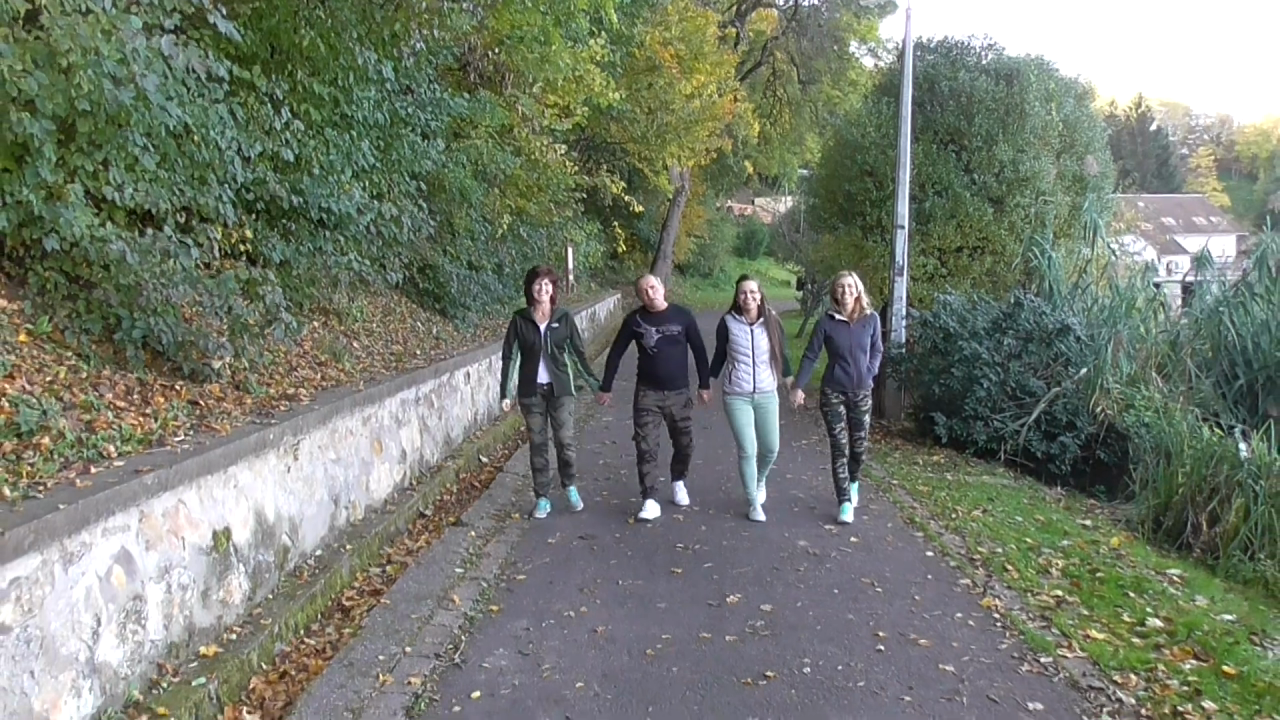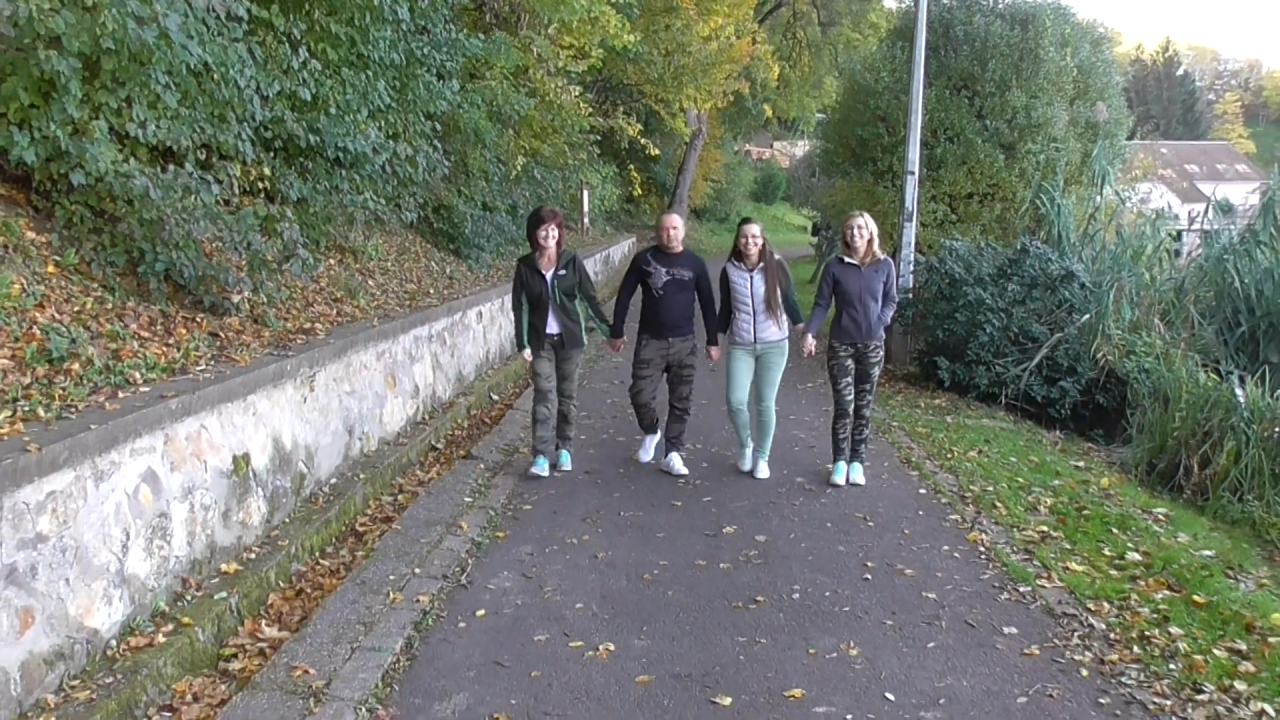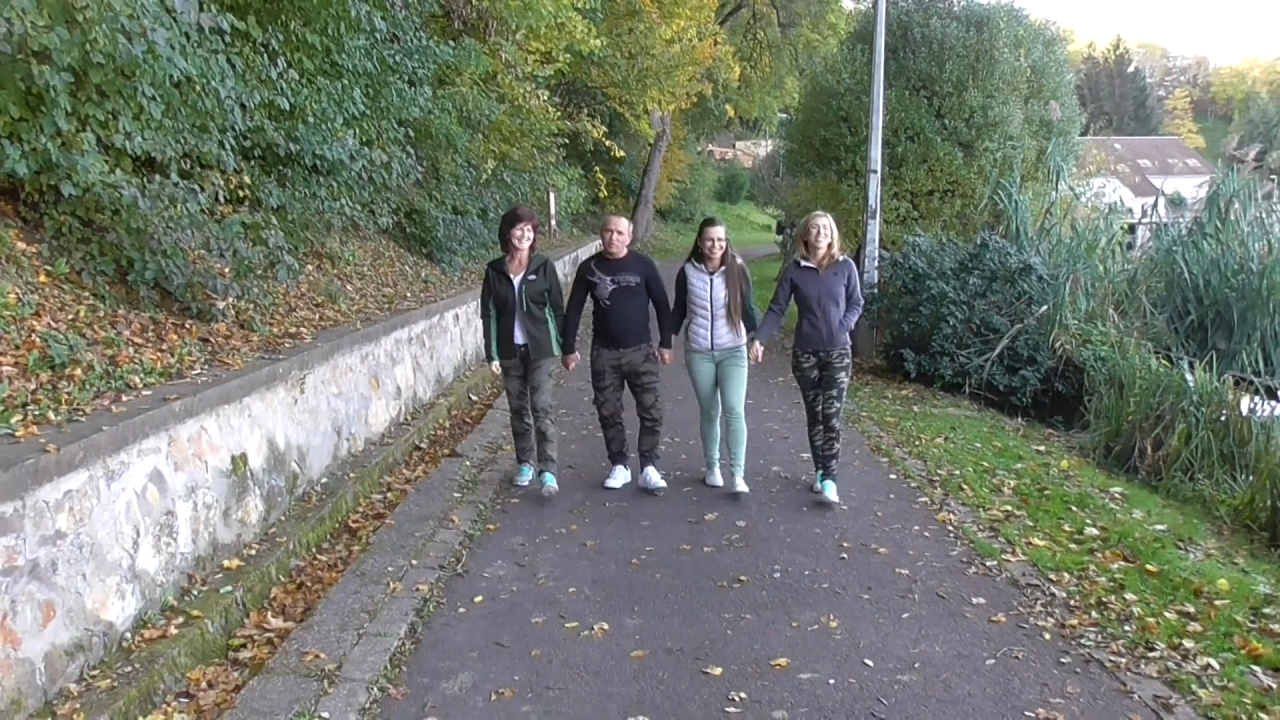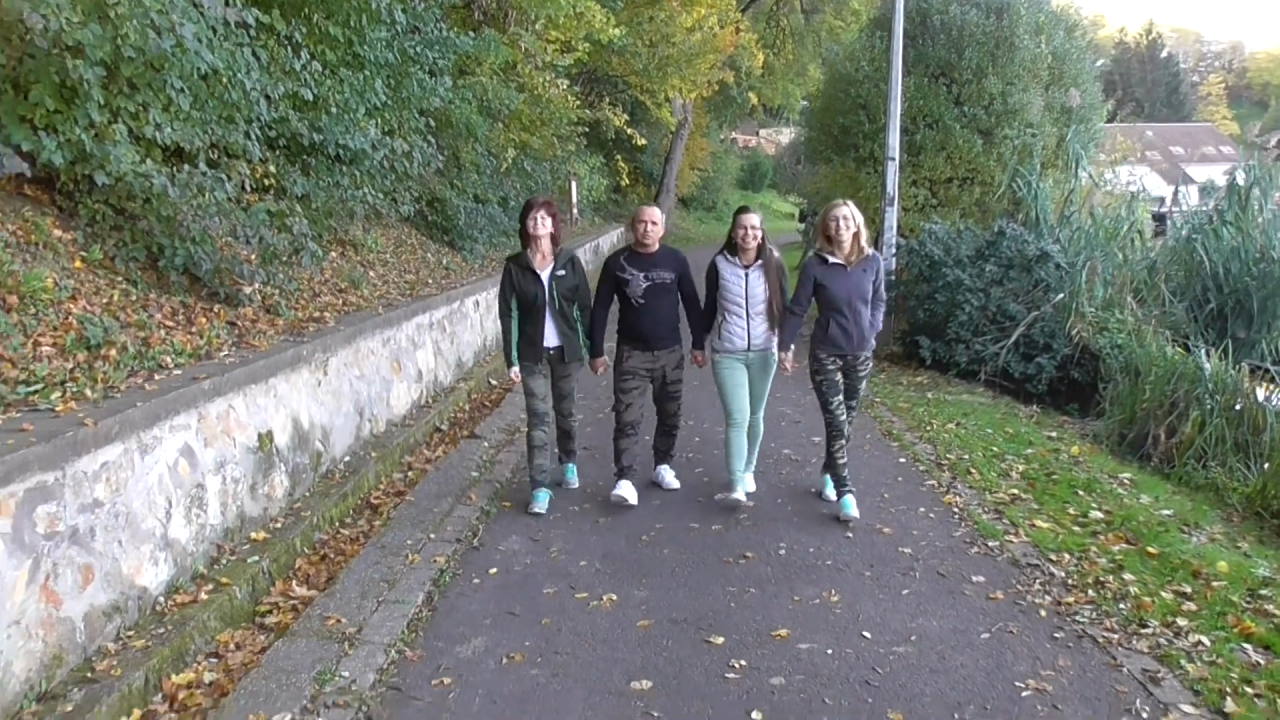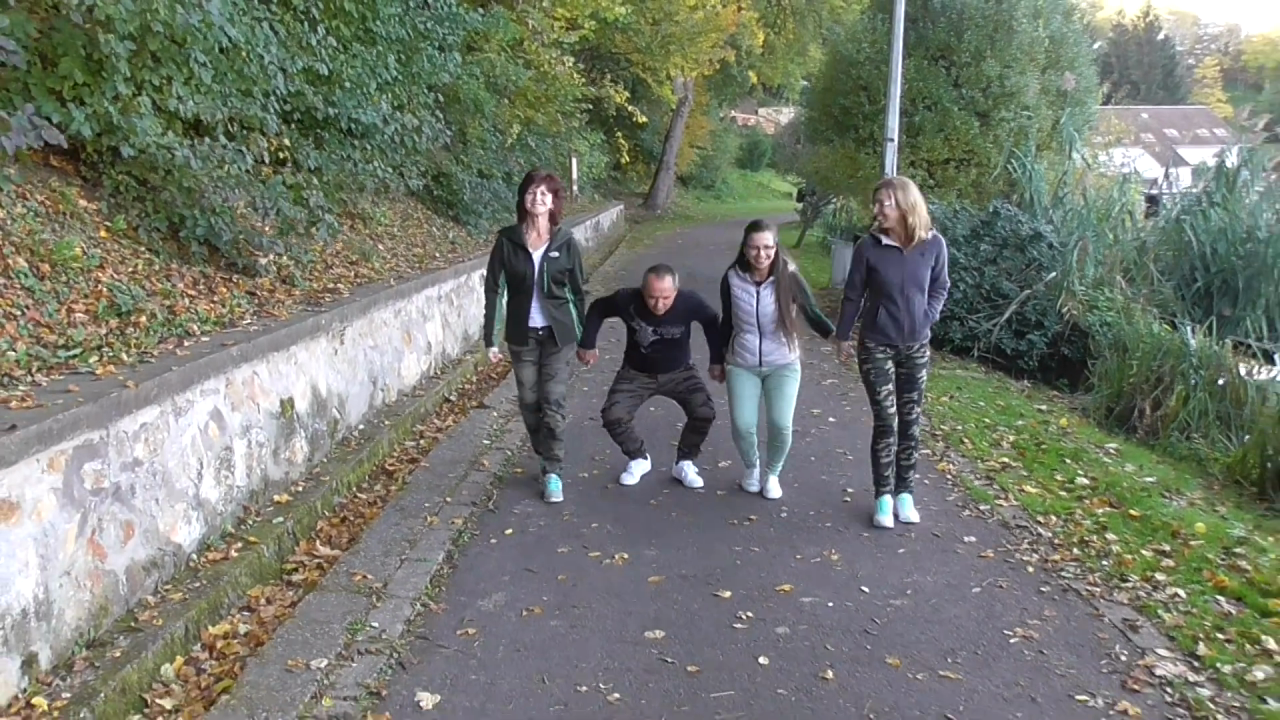
dt=1s
person 1, frame 1
left shoulder: (871, 319)
right shoulder: (826, 322)
left elbow: (877, 351)
right elbow: (810, 355)
left wrist: (869, 373)
right wrist: (798, 386)
left hip: (862, 392)
right hip: (833, 392)
left knee: (859, 446)
right knee: (839, 447)
left ankle: (852, 483)
right ankle: (845, 502)
person 1, frame 2
left shoulder: (884, 265)
right shoulder: (835, 266)
left elbow: (891, 300)
right elbow: (822, 304)
left wrist: (880, 322)
right wrist: (809, 333)
left hip: (872, 345)
right hip: (841, 344)
left knee: (863, 406)
right knee: (844, 404)
left ankle: (856, 461)
right ankle: (839, 462)
person 1, frame 3
left shoulder: (845, 266)
right shoulder: (793, 270)
left elbow: (856, 304)
right elbow: (777, 309)
left wrist: (843, 327)
right wrist: (758, 339)
left hip: (838, 351)
right hip: (805, 352)
left knee: (832, 414)
right knee: (814, 414)
left ankle: (829, 479)
right ankle: (821, 470)
person 1, frame 4
left shoulder: (872, 261)
right shoulder: (814, 266)
left elbow: (879, 301)
right elbow: (797, 309)
left wrist: (871, 330)
right wrist: (785, 346)
left hip: (861, 355)
right hip: (825, 355)
left knee: (845, 423)
right knee: (837, 425)
left ankle: (829, 473)
right ankle: (845, 493)
person 1, frame 5
left shoulder: (933, 244)
right shoulder: (868, 247)
left elbow: (940, 287)
right elbow: (853, 294)
left wrist: (927, 318)
right wrist: (843, 335)
left hip: (916, 345)
right hip: (876, 345)
left knee: (910, 421)
right knee: (886, 420)
left ankle: (903, 492)
right ankle: (883, 495)
person 2, frame 1
left shoulder: (564, 318)
right shoulder: (519, 320)
left elbow: (578, 353)
right elbow: (509, 357)
left wrist: (595, 384)
right wrist: (506, 393)
left hip: (560, 389)
right hip: (531, 391)
left knee: (565, 440)
right knee: (538, 445)
left ankle: (570, 487)
right ankle: (542, 498)
person 2, frame 2
left shoulder: (572, 261)
right shoulder: (525, 266)
left elbow: (589, 298)
right elbow: (520, 307)
left wrist: (610, 331)
right wrist: (522, 343)
left hip: (570, 338)
right hip: (540, 340)
left knee: (567, 395)
right knee: (543, 394)
left ankle: (563, 448)
right ankle: (541, 456)
person 2, frame 3
left shoulder: (544, 266)
right shoulder: (495, 271)
left elbow: (557, 309)
right elbow: (488, 314)
right wrist: (491, 354)
left hip: (541, 350)
right hip: (510, 351)
left knee: (542, 409)
right knee: (518, 410)
left ankle: (548, 472)
right ankle: (525, 463)
person 2, frame 4
left shoulder: (569, 261)
right shoulder: (515, 266)
left elbow: (585, 306)
right elbow: (507, 314)
right wrist: (511, 359)
left hip: (566, 351)
right hip: (532, 354)
left knee: (565, 411)
right knee: (538, 417)
left ankle: (568, 462)
right ankle: (539, 489)
person 2, frame 5
left shoulder: (566, 242)
right shoulder: (507, 240)
left elbow: (577, 291)
right elbow: (494, 290)
left wrist: (583, 337)
right wrist: (490, 338)
left hip: (558, 335)
right hip: (522, 336)
left knee: (553, 403)
right knee: (529, 403)
left ankle: (552, 473)
right ankle: (546, 458)
person 3, frame 1
left shoulder: (772, 321)
right shoulder: (727, 323)
left elbow: (781, 355)
right elbow: (719, 356)
left hip: (767, 395)
right hip: (736, 396)
left knee: (771, 449)
right knee: (747, 450)
left ankle: (760, 482)
right ankle: (753, 503)
person 3, frame 2
left shoulder: (776, 266)
right shoulder: (729, 270)
left elbow: (789, 301)
right elbow: (725, 308)
left hip: (774, 345)
right hip: (740, 346)
left knee: (765, 404)
right knee: (735, 402)
left ankle: (762, 459)
right ankle: (745, 445)
person 3, frame 3
left shoulder: (737, 269)
right shoulder: (687, 272)
left elbow: (747, 308)
right elbow: (679, 309)
left hip: (733, 351)
right hip: (698, 353)
left knee: (734, 412)
right knee: (709, 412)
left ankle: (738, 475)
right ankle: (712, 466)
person 3, frame 4
left shoulder: (774, 265)
right shoulder: (719, 265)
left elbow: (784, 307)
right elbow: (710, 307)
left hip: (763, 352)
right hip: (727, 354)
left knee: (754, 416)
right knee: (737, 418)
left ankle: (748, 470)
right ankle: (736, 487)
person 3, frame 5
left shoulder: (789, 278)
right shoulder: (731, 279)
left elbow: (812, 314)
right elbow: (727, 322)
left wrist: (835, 335)
left hip: (783, 365)
right hip: (742, 366)
left knee: (781, 426)
right knee: (742, 427)
left ankle: (772, 473)
right ankle: (751, 467)
person 4, frame 1
left shoulder: (682, 315)
right shoulder: (634, 320)
left elbow: (699, 351)
right elbow: (616, 353)
left wrist: (704, 385)
right wrist: (606, 387)
left hip: (679, 393)
right hip: (647, 393)
left knee: (684, 445)
right knee: (646, 447)
left ankle: (678, 481)
right ankle: (649, 501)
person 4, frame 2
left shoulder: (695, 263)
right shoulder: (644, 259)
left elbow: (707, 303)
right elbow: (624, 295)
left wrist: (713, 341)
right wrist: (617, 333)
left hip: (684, 343)
right hip: (650, 341)
left knee: (681, 402)
right knee: (641, 396)
left ankle: (672, 455)
right ankle: (651, 432)
person 4, frame 3
left shoulder: (643, 265)
right shoulder: (588, 268)
left elbow: (661, 305)
right elbow: (574, 309)
left wrist: (665, 343)
right wrist: (569, 348)
left hip: (640, 351)
right hip: (604, 353)
left knee: (651, 410)
right knee: (608, 413)
left ankle: (649, 470)
right ankle: (620, 467)
person 4, frame 4
left shoulder: (676, 260)
right shoulder: (616, 263)
left elbow: (692, 303)
right elbow: (600, 308)
left wrist: (698, 344)
right wrist: (597, 352)
left hip: (670, 352)
right hip: (631, 353)
left knee: (670, 415)
right knee: (627, 419)
left ankle: (662, 465)
right ankle: (625, 482)
person 4, frame 5
left shoulder: (689, 302)
right shoulder: (625, 300)
left elbow: (712, 323)
right elbow: (596, 310)
left wrist: (717, 360)
right wrist: (587, 344)
left hip: (678, 371)
right hip: (636, 373)
left knee: (704, 412)
right knee: (613, 415)
left ankle: (684, 462)
right ankle: (639, 458)
